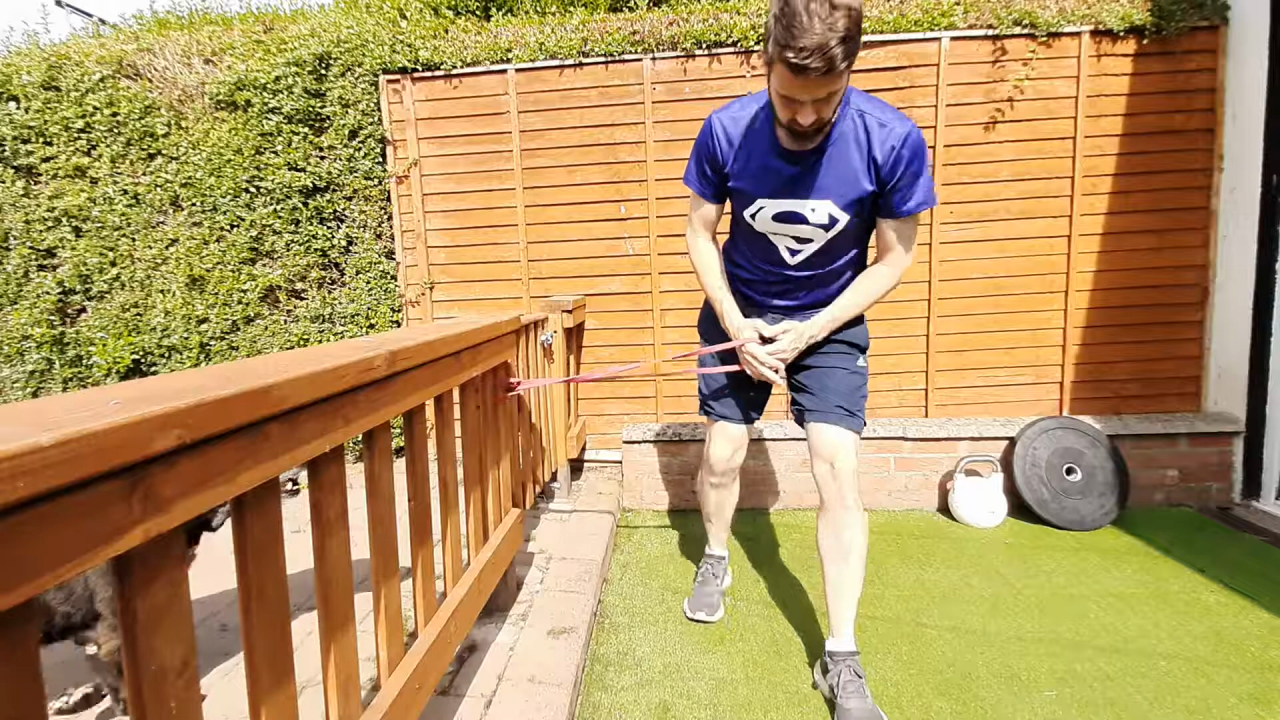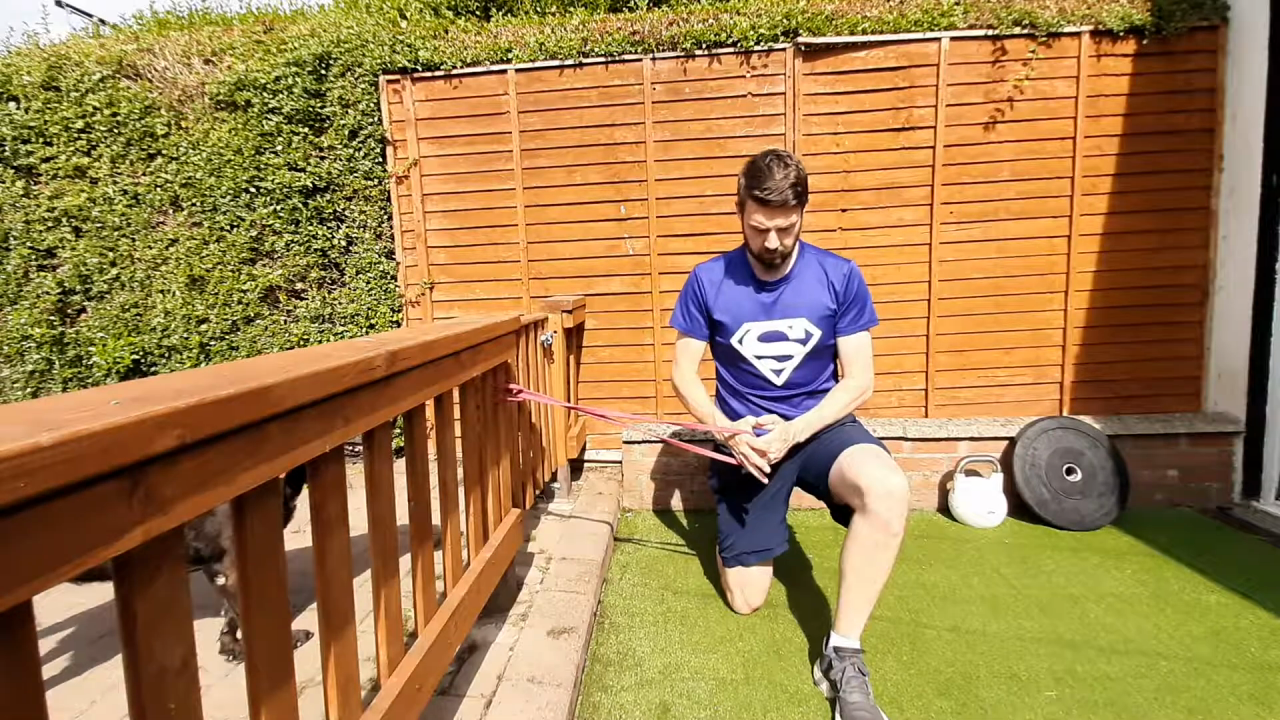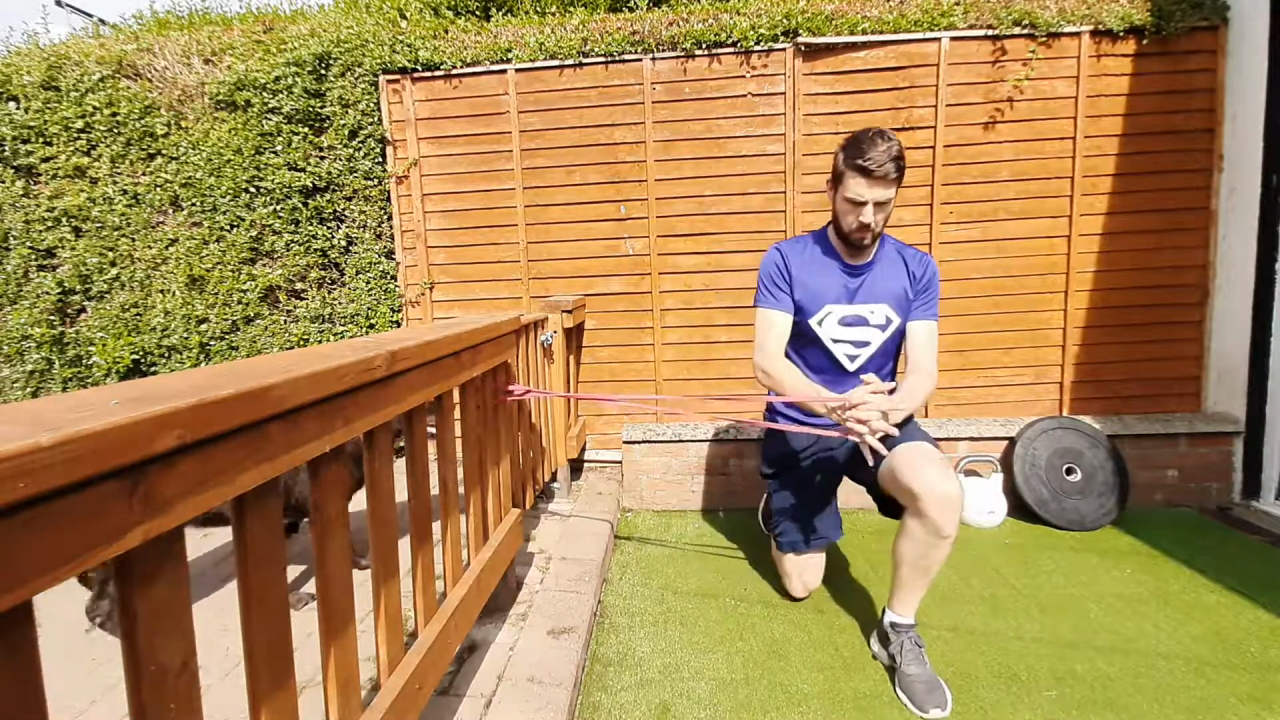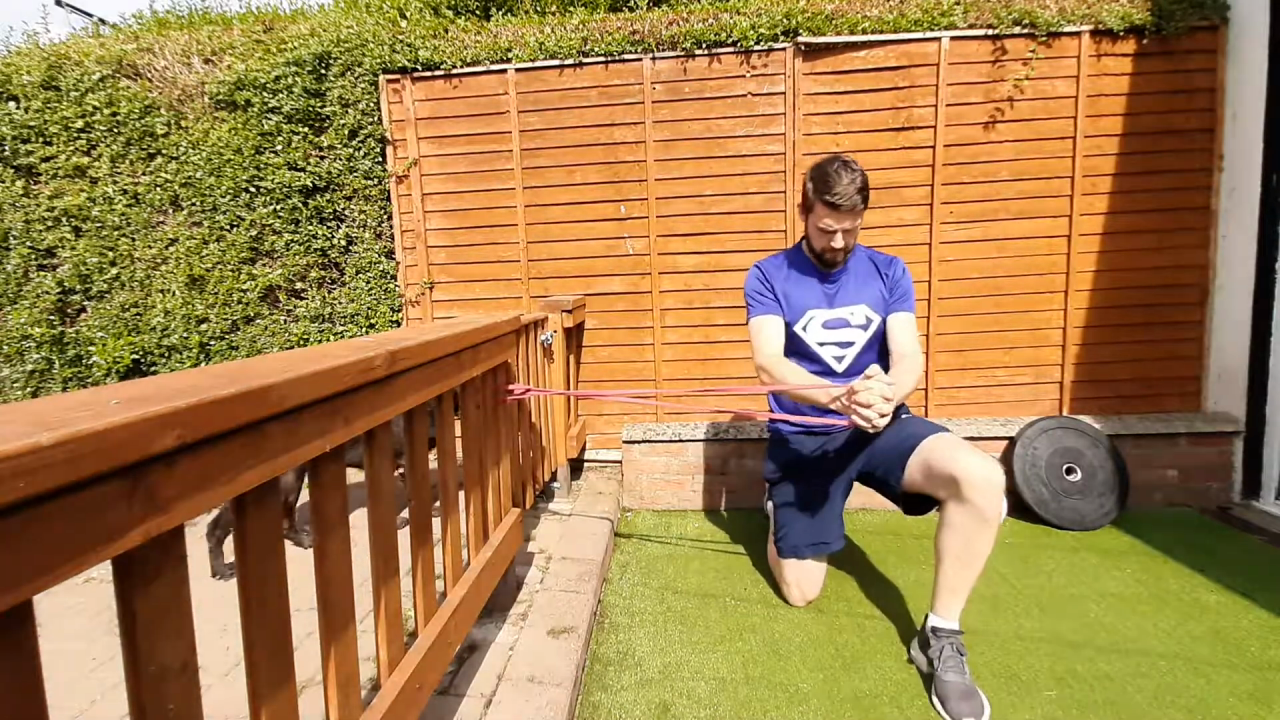
dt=1s
person 1, frame 1
left shoulder: (894, 139)
right shoulder: (726, 130)
left elbow: (894, 259)
right elbow: (699, 234)
left wrist: (811, 331)
right wrist: (736, 324)
left hip: (830, 322)
right hip: (741, 315)
left knee: (837, 469)
right knee: (722, 456)
left ankle: (841, 658)
right ankle: (715, 555)
person 1, frame 2
left shoulder: (840, 277)
right shoulder: (708, 281)
left elbow: (859, 380)
right elbow: (683, 372)
left wrist: (794, 431)
right wrist: (726, 430)
left hip: (819, 426)
right hip: (745, 438)
left knee: (888, 489)
right knee: (746, 598)
left ankle: (842, 655)
right ankle: (735, 532)
person 1, frame 3
left shoulder: (916, 269)
right shoulder: (786, 261)
left elbow: (924, 371)
right elbow: (767, 362)
left wrist: (887, 409)
right wrist: (838, 408)
left hip: (880, 417)
right hip: (798, 426)
left knee: (941, 494)
right knee: (800, 586)
left ankle: (898, 630)
right ankle: (774, 504)
person 1, frame 4
left shoulder: (889, 272)
right shoulder: (768, 277)
left elbow: (910, 359)
right elbow: (768, 364)
left wrist: (884, 395)
right wrist: (841, 397)
left hip: (880, 425)
right hip: (802, 436)
left knee: (982, 477)
right knee: (799, 592)
left ankle: (940, 635)
right ankle: (780, 507)
